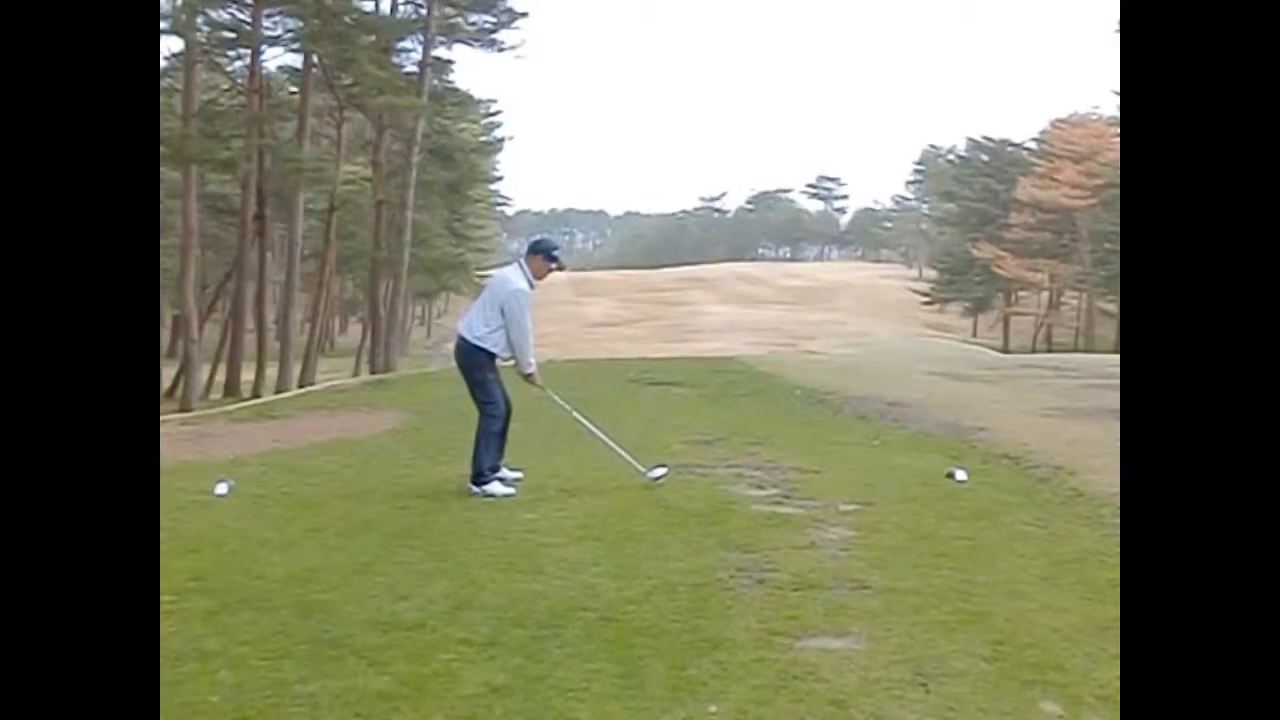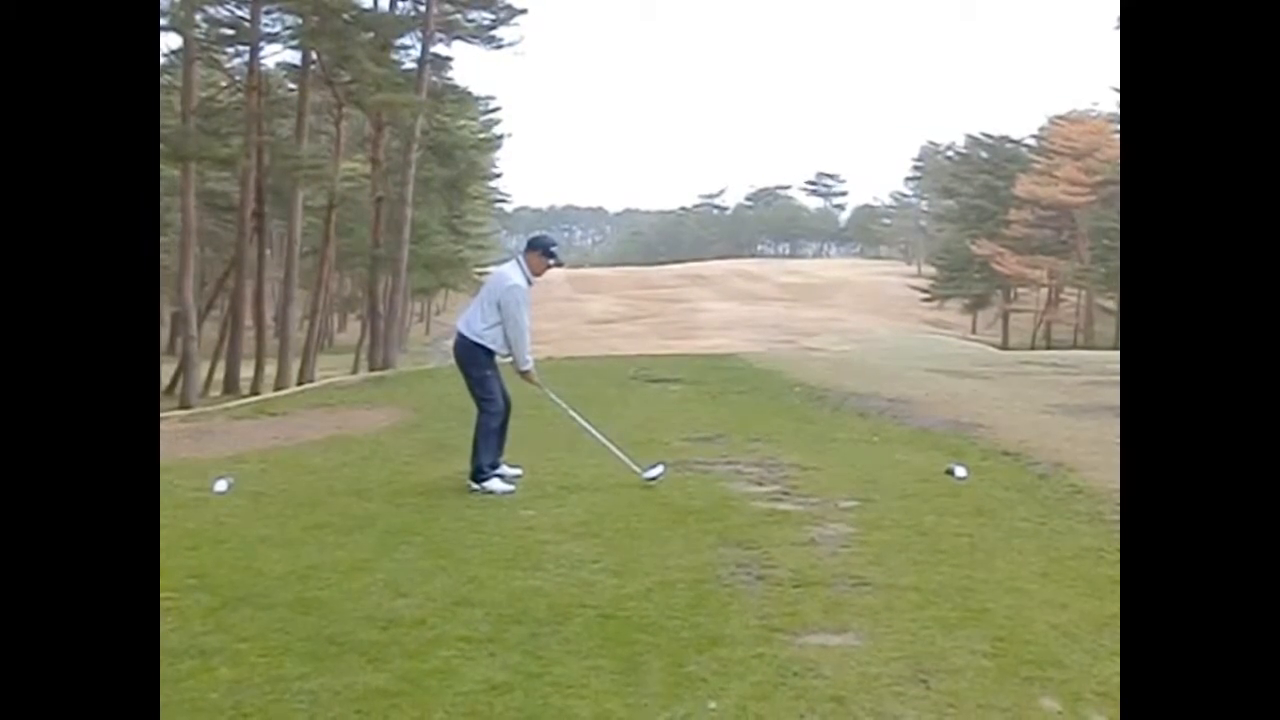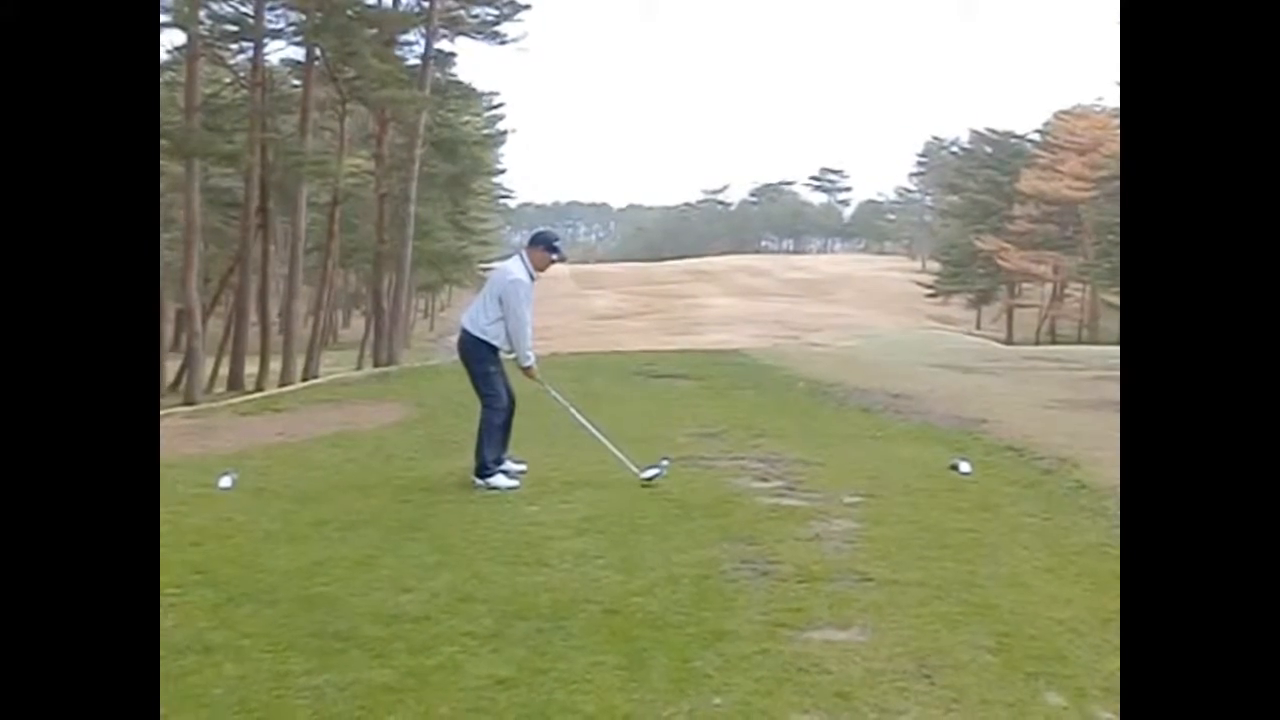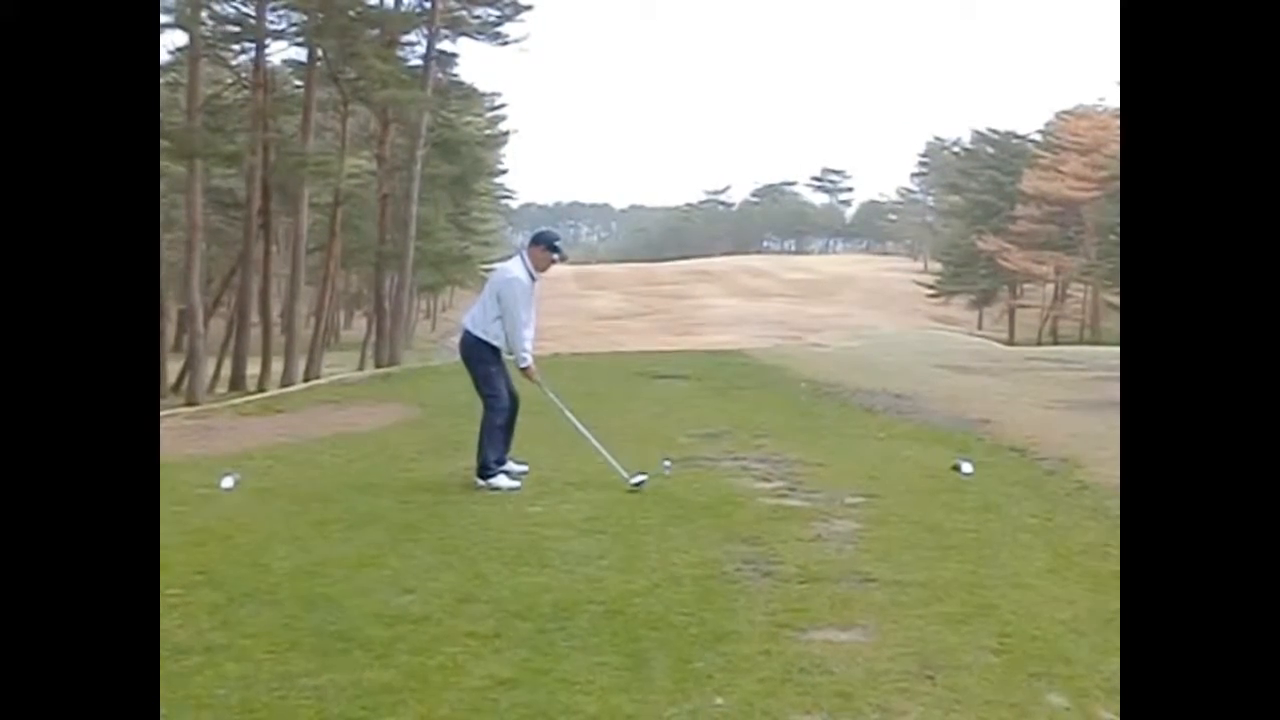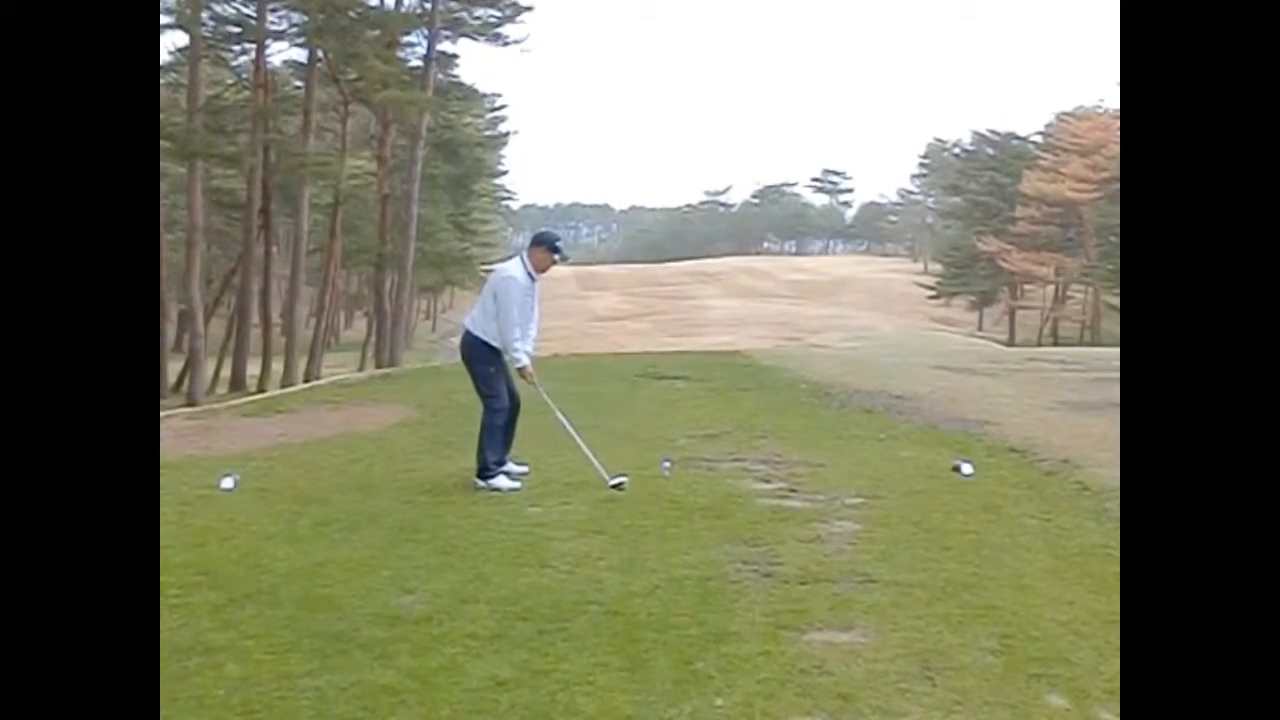
dt=1s
person 1, frame 1
left shoulder: (512, 276)
right shoulder: (517, 288)
left elbow: (517, 331)
right elbow: (520, 334)
left wrist: (524, 365)
right wrist: (529, 369)
left hip: (478, 349)
right hip: (476, 351)
left knee: (502, 408)
right knee: (493, 411)
left ankle: (493, 466)
right ankle: (481, 479)
person 1, frame 2
left shoulder: (512, 273)
right shoulder: (514, 284)
left elbow: (515, 327)
right elbow: (517, 330)
left wrist: (522, 362)
right wrist: (525, 366)
left hip: (477, 346)
right hip: (474, 348)
left knee: (501, 405)
right knee: (492, 408)
left ankle: (493, 463)
right ankle: (481, 476)
person 1, frame 3
left shoulder: (517, 270)
right shoulder: (517, 279)
left elbow: (519, 323)
right elbow: (518, 326)
left wrist: (525, 357)
right wrist: (527, 361)
left hip: (483, 343)
right hip: (478, 344)
left knee: (506, 401)
right knee: (496, 404)
left ankle: (497, 458)
right ankle: (485, 472)
person 1, frame 4
left shoulder: (525, 274)
right shoulder: (514, 277)
left elbow: (526, 321)
right elbow: (514, 325)
left wrist: (527, 356)
right wrist: (525, 361)
left hip: (487, 345)
right hip: (479, 344)
left knee: (509, 401)
right knee: (497, 404)
left ankle: (499, 459)
right ankle: (487, 473)
person 1, frame 5
left shoulder: (529, 277)
right shoulder: (512, 277)
left elbow: (530, 321)
right elbow: (509, 325)
left wrist: (525, 356)
right wrist: (520, 362)
left hip: (491, 346)
right hip: (479, 345)
left knee: (511, 401)
right knee: (497, 405)
left ankle: (500, 460)
right ankle: (487, 473)
